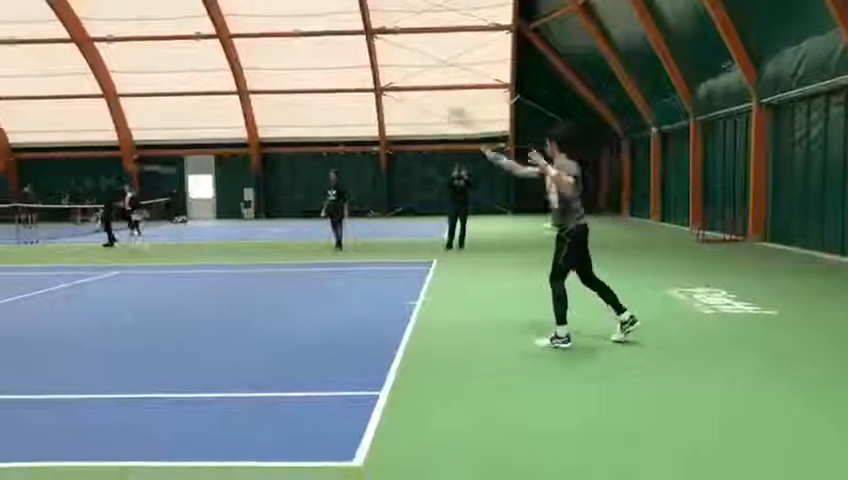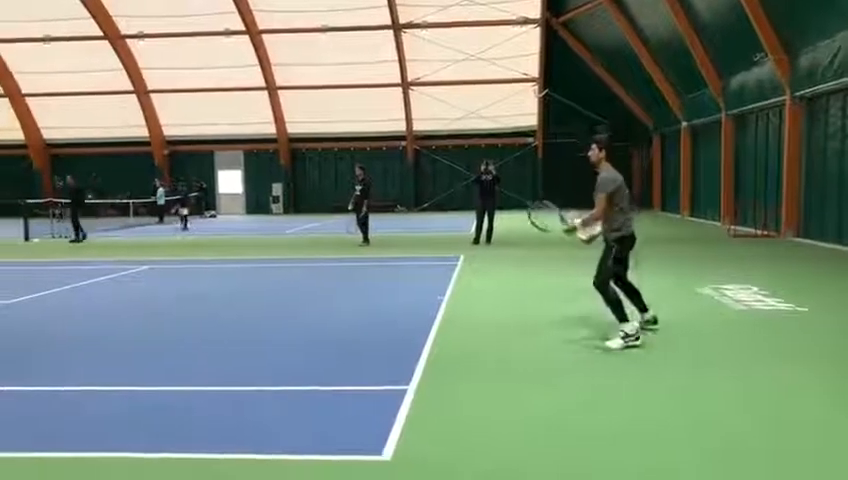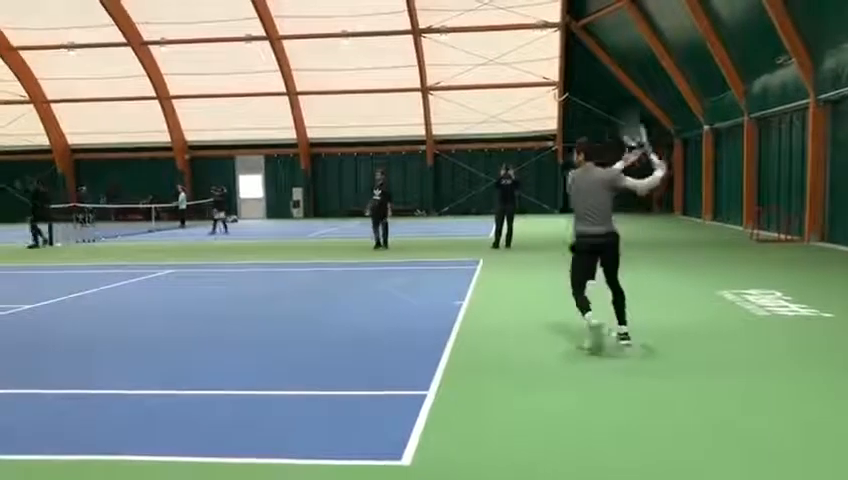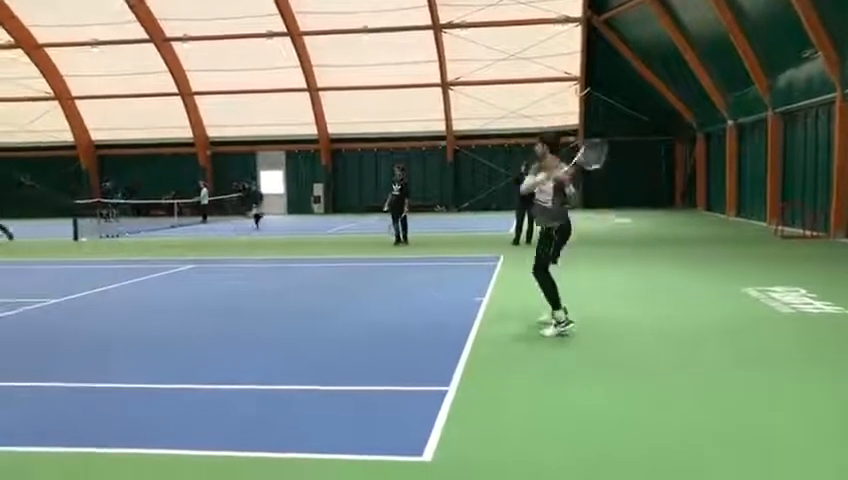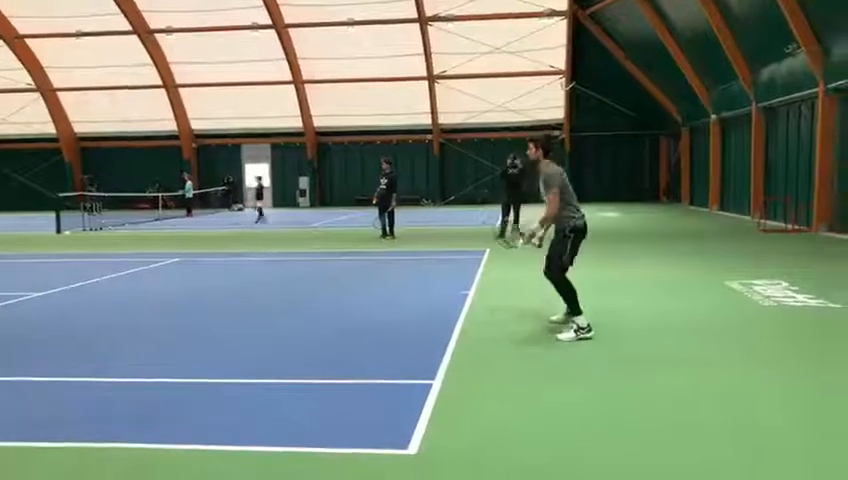
dt=1s
person 1, frame 1
left shoulder: (569, 167)
right shoulder: (552, 167)
left elbow: (567, 191)
right elbow: (523, 172)
left wrist: (547, 168)
right wrist: (498, 159)
left hip: (571, 231)
right hip: (574, 230)
left knee: (556, 279)
right knee: (588, 278)
left ankle: (562, 335)
right ankle: (626, 318)
person 1, frame 2
left shoulder: (606, 177)
right shoulder: (609, 176)
left elbow: (599, 213)
left wrist: (578, 224)
left hip: (619, 238)
right hip: (619, 236)
left knee: (601, 282)
right knee: (620, 280)
left ankle: (630, 332)
right ankle: (648, 318)
person 1, frame 3
left shoulder: (573, 178)
right shoulder: (610, 175)
right elbow: (642, 188)
left wrist: (623, 162)
right wrist: (659, 172)
left hip: (584, 240)
right hip: (608, 238)
left knee: (578, 289)
right knee: (614, 285)
left ankle: (592, 321)
right ankle: (623, 331)
person 1, frame 4
left shoulder: (562, 170)
right shoulder: (539, 169)
right elbow: (524, 189)
left wrist: (566, 181)
right wrist: (540, 179)
left hip: (558, 227)
right hip: (547, 227)
left knee: (539, 270)
right knee: (542, 269)
left ankle: (561, 320)
right ankle: (559, 312)
person 1, frame 5
left shoulder: (551, 173)
right shoulder: (546, 172)
left elbow: (553, 209)
left wrist: (536, 228)
right wrist: (543, 230)
left hip: (573, 228)
right hip: (564, 228)
left knee: (556, 273)
right knee: (551, 270)
left ankle: (582, 325)
right ankle: (572, 310)
